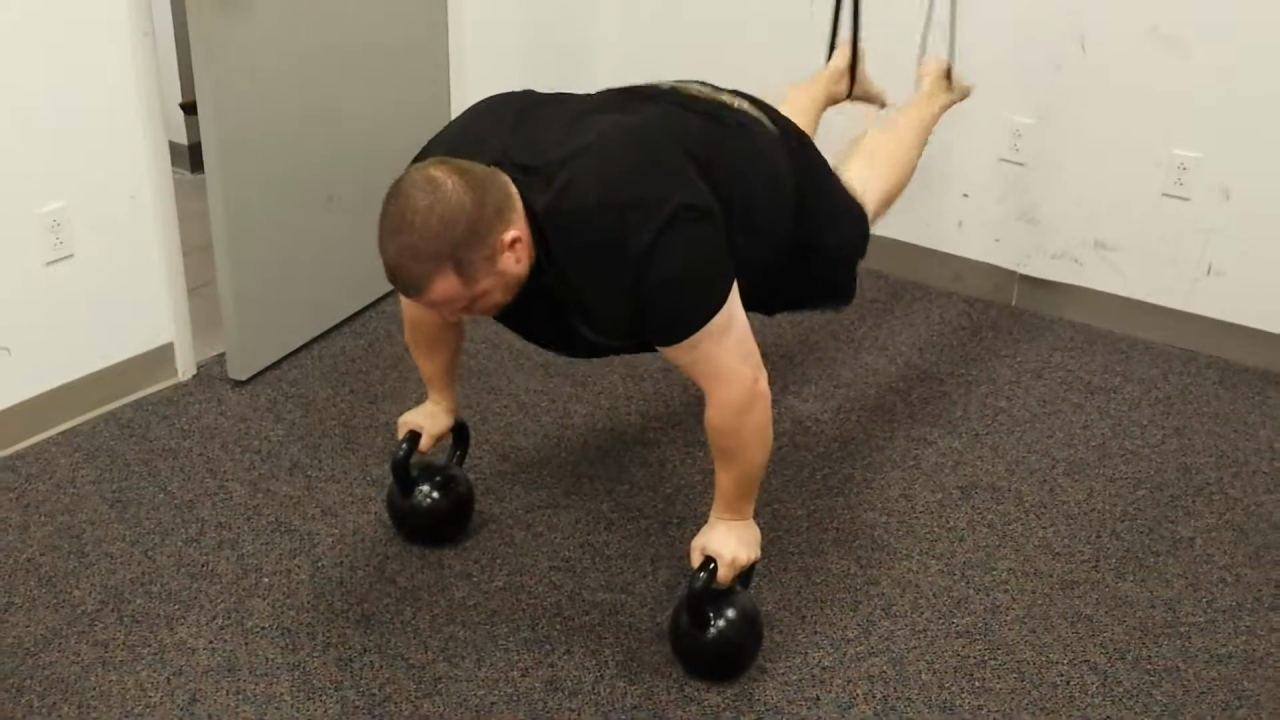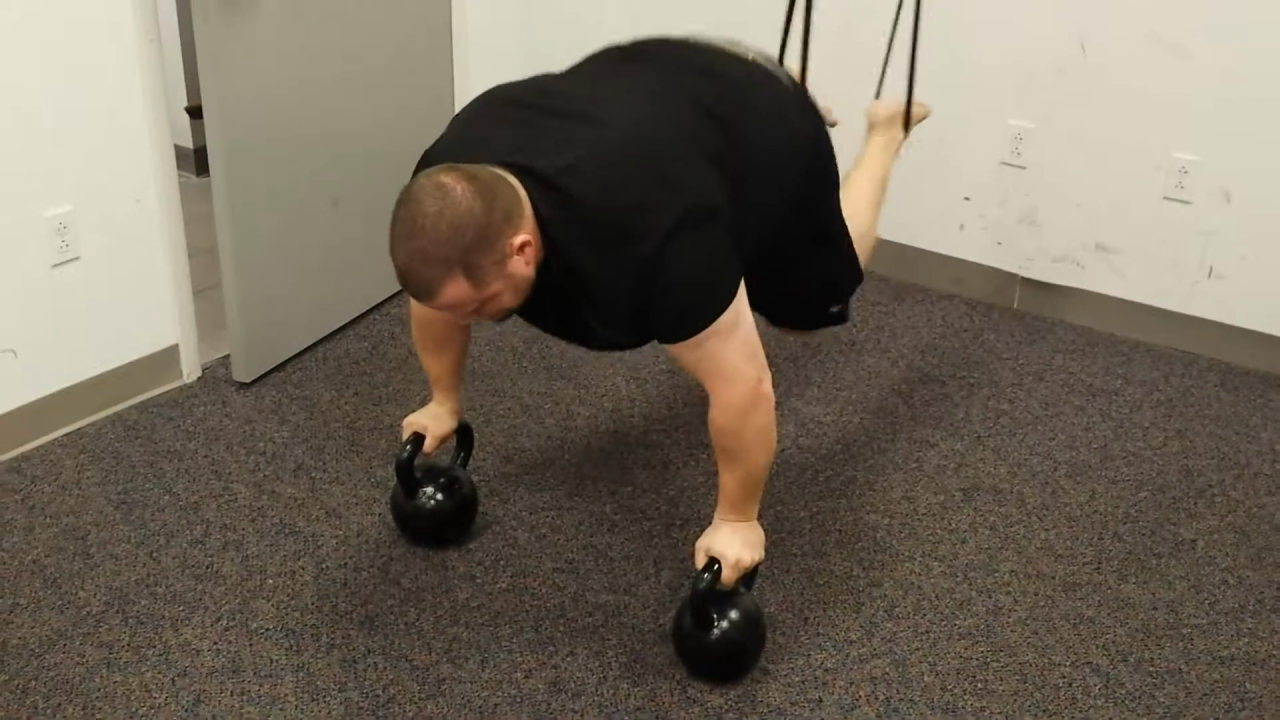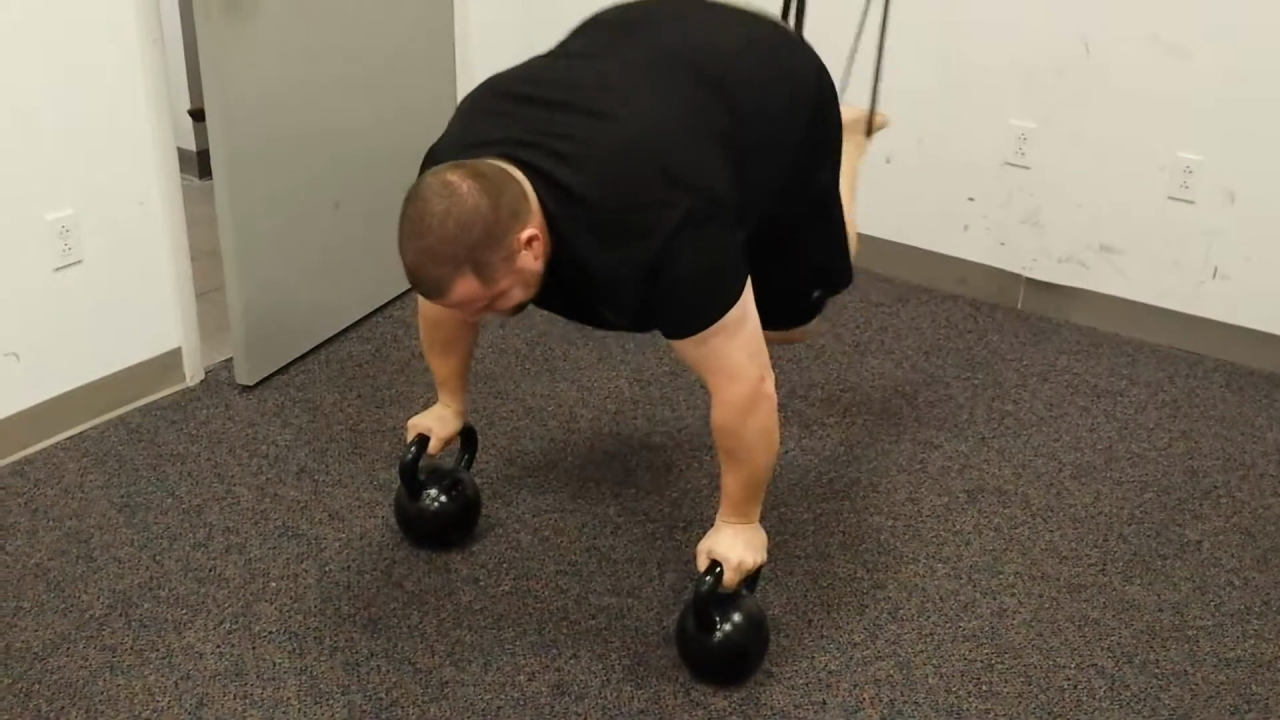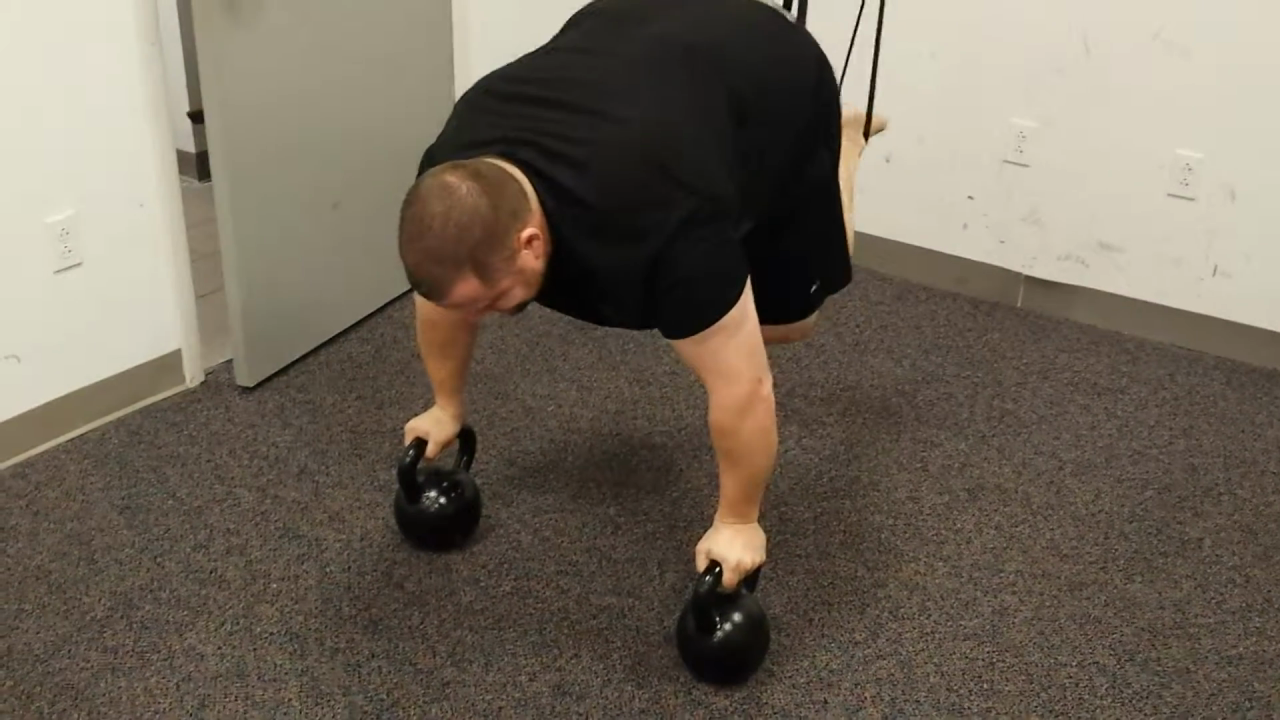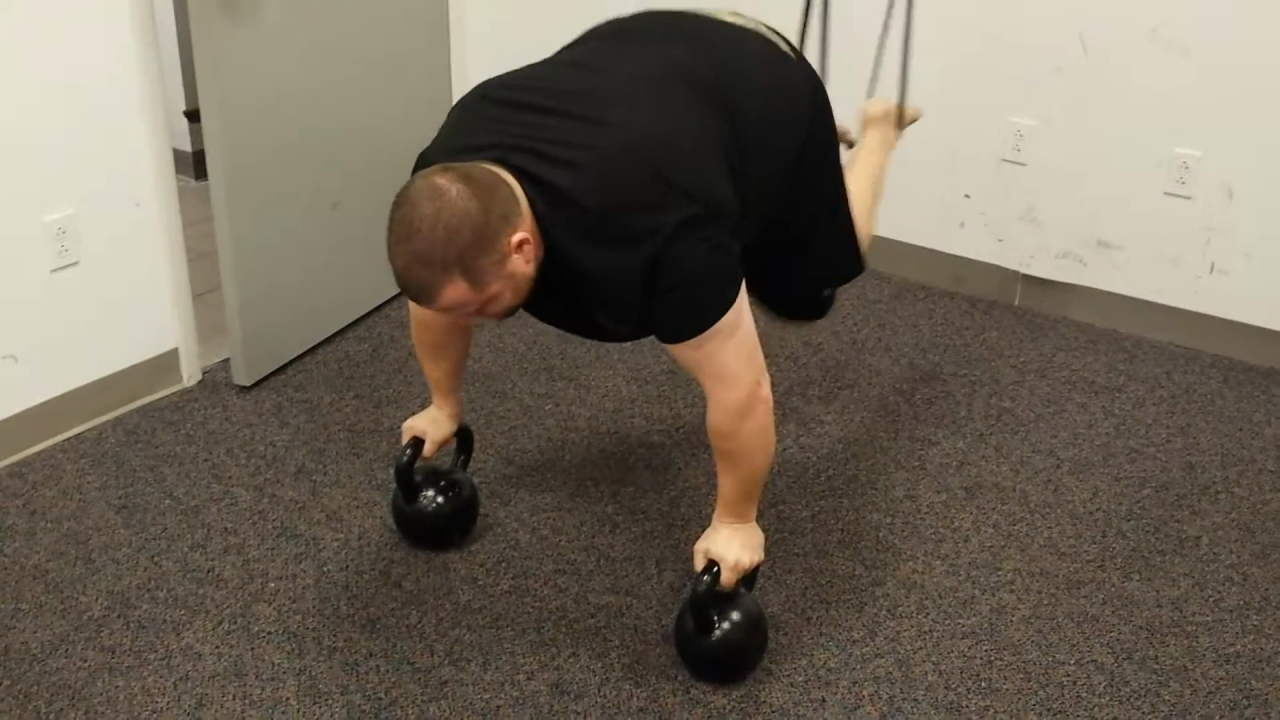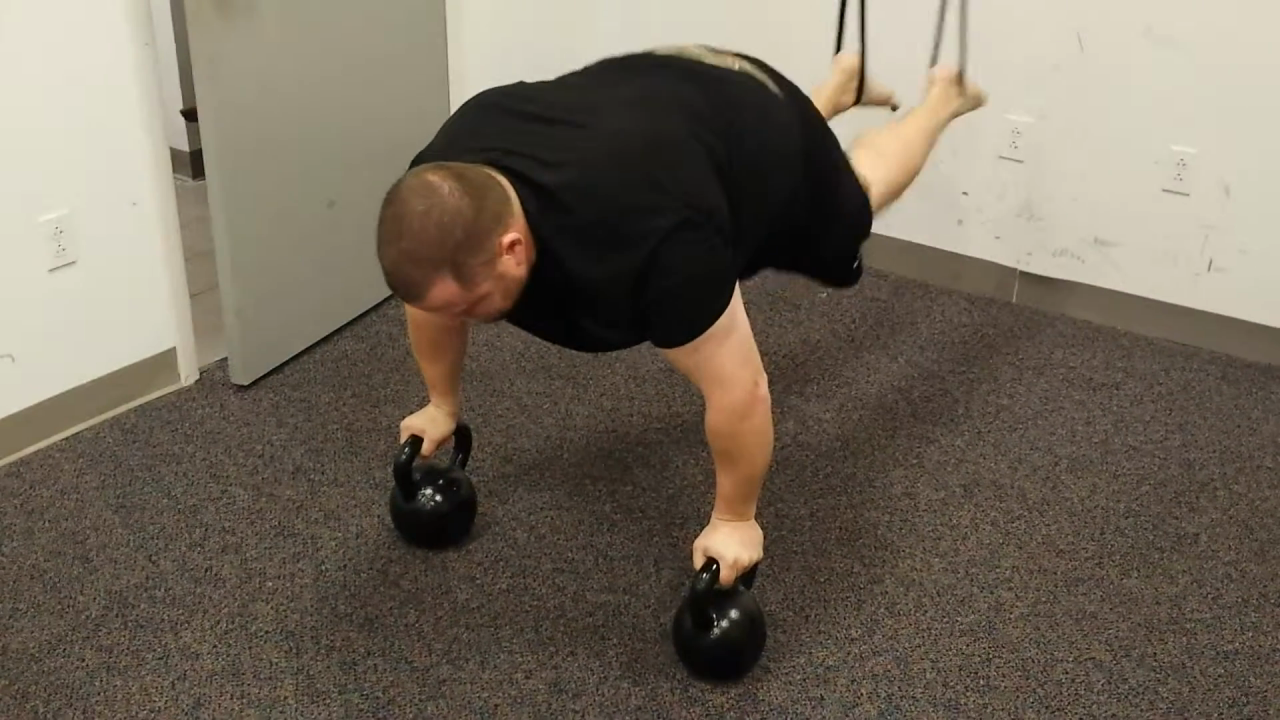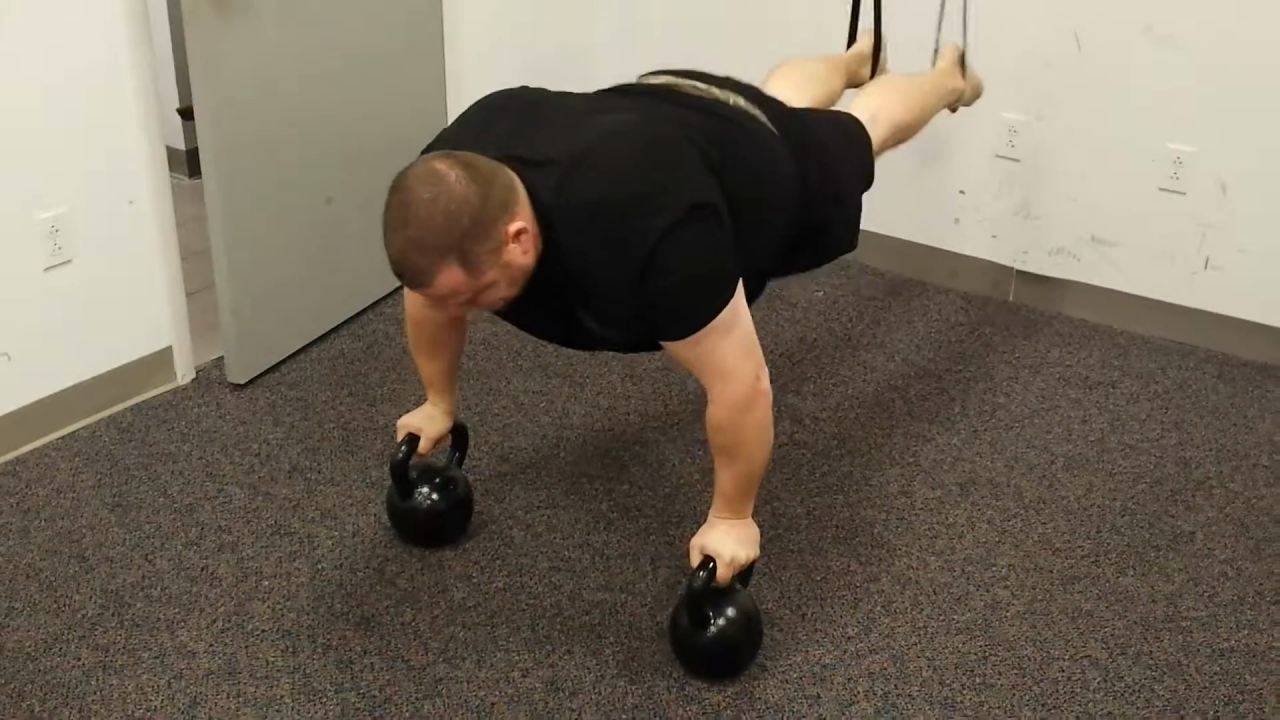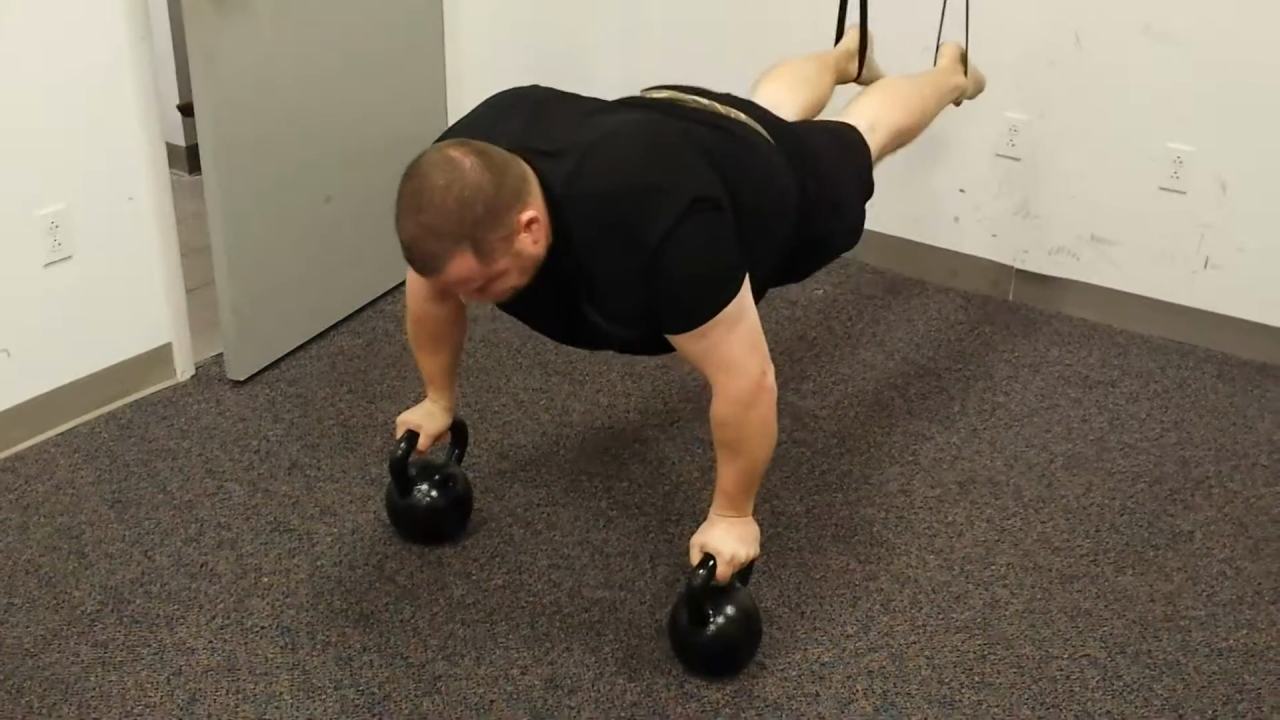
dt=0.2s
person 1, frame 1
left shoulder: (637, 241)
right shoulder: (445, 184)
left elbow: (740, 387)
right elbow: (425, 295)
left wrist: (733, 519)
right wrist: (439, 401)
left hip: (762, 179)
right hip: (659, 125)
left knee: (846, 202)
left ankle: (932, 93)
right ankle: (837, 76)
person 1, frame 2
left shoulder: (645, 238)
right shoulder: (451, 180)
left elbow: (743, 387)
right elbow: (434, 293)
left wrist: (737, 523)
right wrist: (444, 402)
left hip: (765, 130)
left knee: (814, 302)
left ankle: (886, 131)
right ankle: (790, 97)
person 1, frame 3
left shoulder: (650, 229)
right shoulder: (456, 173)
left elbow: (745, 385)
right elbow: (442, 289)
left wrist: (739, 525)
right wrist: (449, 404)
left hip: (775, 82)
left knee: (787, 321)
left ankle: (849, 137)
person 1, frame 4
left shoulder: (651, 225)
right shoulder: (455, 169)
left elbow: (742, 386)
right elbow: (440, 291)
left wrist: (737, 524)
right wrist: (447, 407)
left hip: (773, 71)
left knee: (785, 321)
left ankle: (846, 139)
person 1, frame 5
left shoulder: (644, 232)
right shoulder: (448, 176)
left elbow: (741, 388)
right elbow: (437, 291)
left wrist: (736, 522)
right wrist: (444, 407)
left hip: (768, 93)
left knee: (801, 301)
left ankle: (877, 130)
person 1, frame 6
left shoulder: (637, 238)
right shoulder: (447, 179)
left elbow: (739, 390)
right elbow: (435, 301)
left wrist: (735, 521)
right wrist: (441, 404)
left hip: (758, 124)
left knee: (852, 200)
left ankle: (941, 97)
right ankle: (843, 80)
person 1, frame 7
left shoulder: (642, 234)
right shoulder: (451, 177)
left elbow: (741, 384)
right elbow: (430, 296)
left wrist: (732, 519)
right wrist: (439, 403)
left hip: (761, 166)
left knee: (854, 132)
right knee: (785, 98)
left ankle: (948, 78)
right ankle: (855, 62)
person 1, frame 8
left shoulder: (652, 228)
right shoulder: (463, 174)
left elbow: (746, 380)
right elbow: (431, 288)
left wrist: (732, 517)
right wrist: (438, 400)
left hip: (767, 180)
left knee: (864, 131)
right knee: (773, 108)
left ankle: (949, 76)
right ankle: (845, 56)
